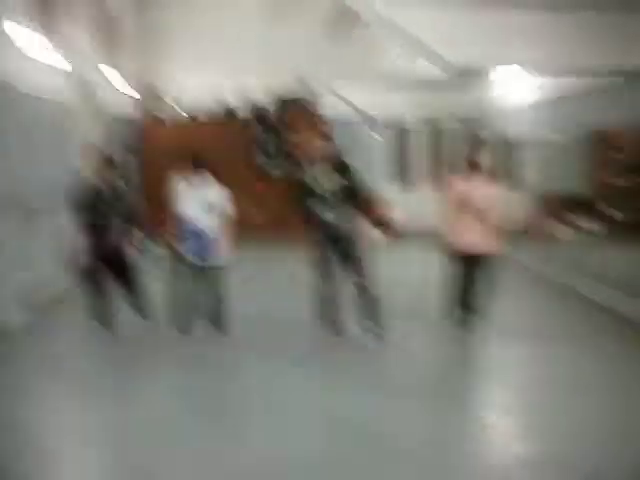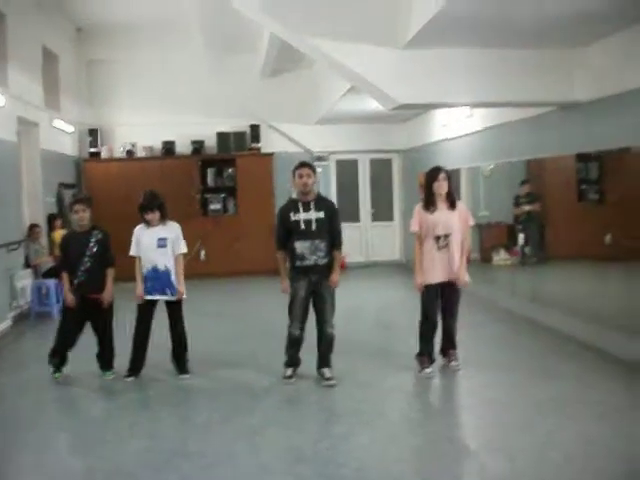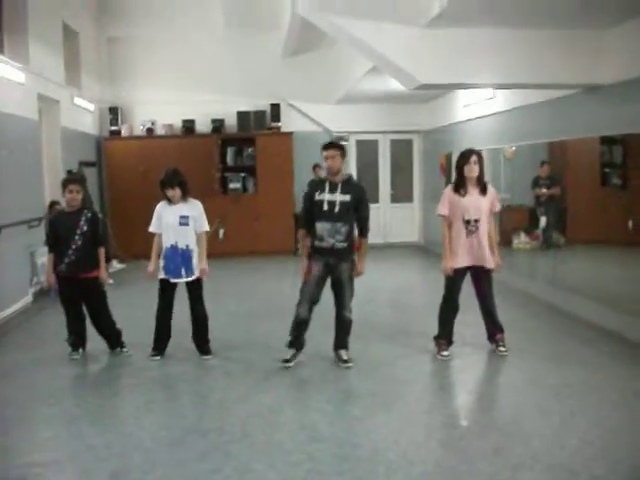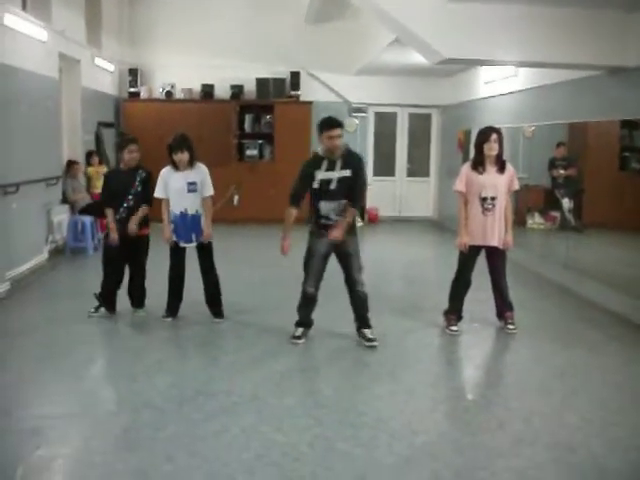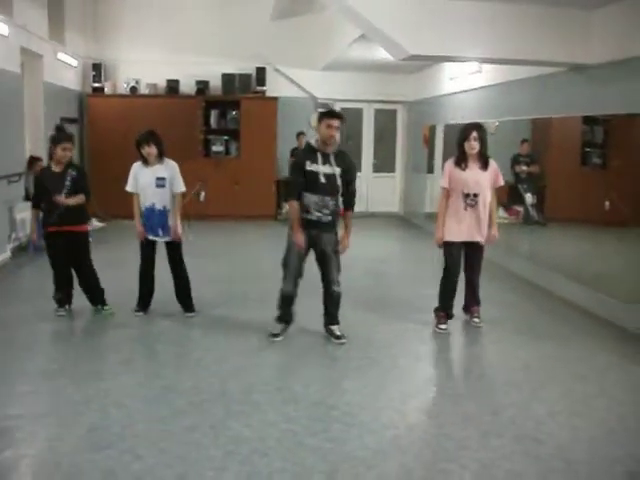
dt=1s
person 1, frame 1
left shoulder: (341, 167)
right shoulder: (305, 175)
left elbow: (358, 197)
right elbow: (305, 212)
right wrist: (312, 242)
left hip: (346, 232)
right hip: (324, 236)
left knee: (362, 278)
right knee: (326, 283)
left ankle: (371, 321)
right ankle: (332, 323)
person 1, frame 2
left shoulder: (327, 206)
right shoulder: (286, 210)
left elbow: (336, 242)
right elbow: (281, 246)
left wrist: (336, 271)
right wrist: (284, 277)
left hip: (324, 274)
right hip: (299, 276)
left knee: (326, 323)
right knee: (296, 323)
left ankle: (324, 366)
right ankle: (291, 363)
person 1, frame 3
left shoulder: (356, 190)
right shoulder: (314, 188)
left elbow: (363, 228)
right elbow: (305, 224)
left wrist: (361, 259)
right wrist: (304, 257)
left hip: (344, 258)
right hip: (318, 256)
left knee: (344, 307)
right knee: (305, 303)
left ankle: (341, 348)
right ankle: (295, 345)
person 1, frame 4
left shoulder: (354, 161)
right shoulder: (312, 165)
left elbow: (356, 199)
right elbow: (295, 200)
left wrist: (342, 227)
right wrist: (286, 235)
left hip: (346, 231)
right hip: (320, 232)
left knee: (356, 281)
right knee: (311, 281)
left ankle: (364, 327)
right ankle: (303, 324)
person 1, frame 5
left shoulder: (345, 161)
right shoulder: (303, 156)
left elbow: (348, 199)
right elbow: (293, 196)
left wrist: (346, 233)
right wrist: (296, 229)
left hip: (328, 230)
right hip: (301, 227)
left knee: (332, 279)
right knee: (290, 277)
left ankle: (331, 323)
right ankle: (283, 319)
person 2, frame 1
left shoulder: (492, 181)
right shoulder: (459, 181)
left elbow: (495, 211)
right elbow: (452, 210)
left wrist: (498, 237)
right wrist: (452, 239)
left hip: (486, 239)
right hip: (464, 240)
left knee: (478, 276)
right knee: (466, 278)
left ankle: (471, 308)
right ankle: (464, 315)
person 2, frame 2
left shoulder: (459, 208)
right shoulder: (421, 210)
left elbow: (465, 240)
right elbow: (418, 243)
left wrist: (462, 267)
right wrist: (418, 273)
left hip: (453, 272)
right hip: (430, 273)
left knee: (450, 314)
right knee: (429, 316)
left ankle: (449, 350)
right ankle: (425, 357)
person 2, frame 3
left shoulder: (489, 192)
right shoulder: (451, 192)
left elbow: (490, 224)
right elbow: (446, 227)
left wrist: (495, 253)
right wrist: (446, 257)
left hip: (482, 256)
right hip: (457, 257)
left knee: (486, 297)
right knee: (451, 299)
left ankle: (496, 336)
right ankle: (443, 340)
person 2, frame 4
left shoulder: (507, 170)
right shoulder: (469, 169)
left elbow: (508, 203)
right elbow: (462, 203)
left wrist: (509, 232)
right wrist: (462, 233)
left hip: (496, 235)
right hip: (472, 234)
left knee: (499, 276)
right knee: (463, 275)
left ankle: (506, 314)
right ankle: (452, 315)
person 2, frame 5
left shoulder: (491, 167)
right shoulder: (452, 165)
left elbow: (492, 197)
right elbow: (444, 198)
left wrist: (494, 225)
right wrist: (439, 228)
left hip: (478, 229)
right hip: (454, 229)
left knee: (473, 271)
right knee: (451, 271)
left ankle: (472, 307)
right ankle: (443, 312)
person 3, frame 1
left shoulder: (218, 190)
right shoulder: (184, 189)
left elbow: (225, 218)
right elbow: (181, 217)
left wrist: (225, 244)
right wrist: (178, 241)
left hip: (213, 246)
right hip: (191, 246)
left knee: (214, 285)
right knee: (186, 285)
left ankle: (218, 323)
right ankle: (184, 322)
person 3, frame 2
left shoulder: (173, 228)
right shoulder: (139, 231)
left elbow: (179, 257)
right elbow: (138, 260)
left wrist: (181, 283)
right wrist: (139, 285)
left hip: (171, 285)
right hip: (148, 287)
left knee: (177, 326)
right knee: (141, 327)
left ankle: (181, 364)
right ankle: (134, 368)
person 3, frame 3
left shoulder: (195, 206)
right shoulder: (161, 208)
left elbow: (201, 235)
right elbow: (158, 237)
left wrist: (203, 261)
right wrist: (153, 262)
left hip: (191, 265)
right hip: (167, 266)
left knee: (197, 305)
right knee: (164, 306)
left ankle: (203, 345)
right ankle: (159, 347)
person 3, frame 4
left shoulder: (201, 170)
right shoulder: (166, 173)
left elbow: (207, 200)
right elbow: (165, 203)
left wrist: (208, 226)
right wrist: (166, 228)
left hip: (200, 228)
right hip: (177, 230)
left knee: (208, 268)
right knee: (176, 269)
left ankle: (216, 307)
right ankle: (172, 308)
person 3, frame 5
left shoulder: (170, 166)
right shoulder: (137, 168)
left elbow: (177, 197)
right elbow: (135, 197)
left wrist: (175, 223)
right wrist: (137, 223)
left hip: (169, 224)
right hip: (147, 225)
left knee: (177, 263)
right knee: (146, 264)
left ankle: (187, 303)
right ankle: (143, 302)
person 4, frame 1
left shoulder: (120, 193)
right shoulder: (87, 195)
left elbow: (130, 220)
right elbow: (84, 225)
left wrist: (127, 242)
right wrist: (87, 252)
left hip: (117, 246)
right hip: (97, 249)
left knee: (130, 281)
right knee: (98, 286)
left ankle: (140, 309)
right ankle: (104, 319)
person 4, frame 2
left shoulder: (101, 235)
right shoulder: (67, 239)
left elbow: (110, 265)
right elbow: (64, 269)
left wrist: (108, 289)
right wrist: (67, 292)
left hip: (99, 294)
right hip: (76, 295)
left knee: (104, 332)
right knee: (67, 331)
left ankle: (106, 366)
right ankle: (57, 364)
person 4, frame 3
left shoulder: (91, 215)
right shoulder: (56, 219)
left elbow: (99, 244)
right elbow: (52, 249)
left wrist: (103, 268)
right wrist: (50, 272)
left hip: (90, 273)
right hip: (66, 275)
left knee: (100, 310)
right knee: (72, 312)
left ankle: (116, 342)
right ankle: (77, 345)
person 4, frame 4
left shoulder: (145, 175)
right shoulder: (111, 176)
left elbow: (147, 203)
right elbow: (107, 205)
left wrist: (135, 220)
right wrist: (113, 230)
left hip: (139, 231)
right hip: (116, 231)
left knee: (138, 269)
right knee: (112, 269)
left ankle: (138, 303)
right ankle: (106, 304)
person 4, frame 5
left shoulder: (77, 172)
right shoulder: (42, 175)
left elbow: (84, 196)
right elbow: (36, 204)
left wrist: (67, 200)
right wrist: (34, 228)
left hip: (77, 228)
right hip: (53, 229)
left knee: (84, 267)
right knee: (59, 268)
left ankle: (99, 301)
right ankle: (63, 302)
